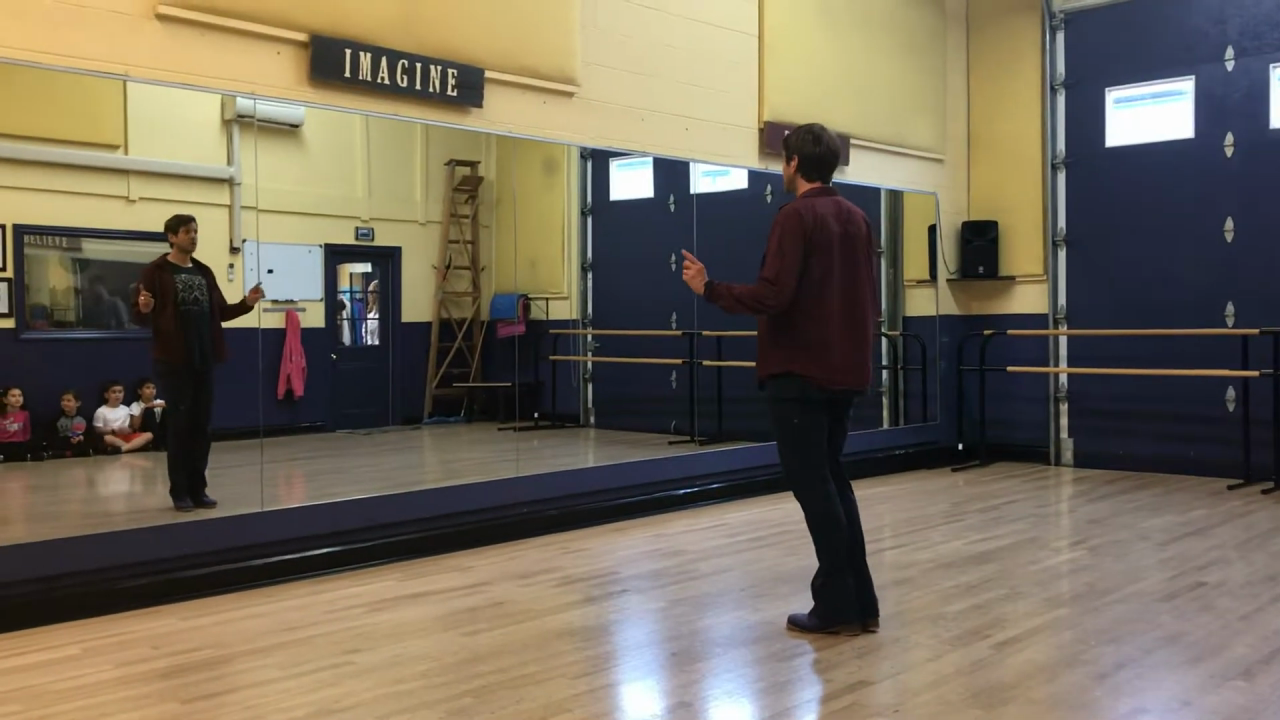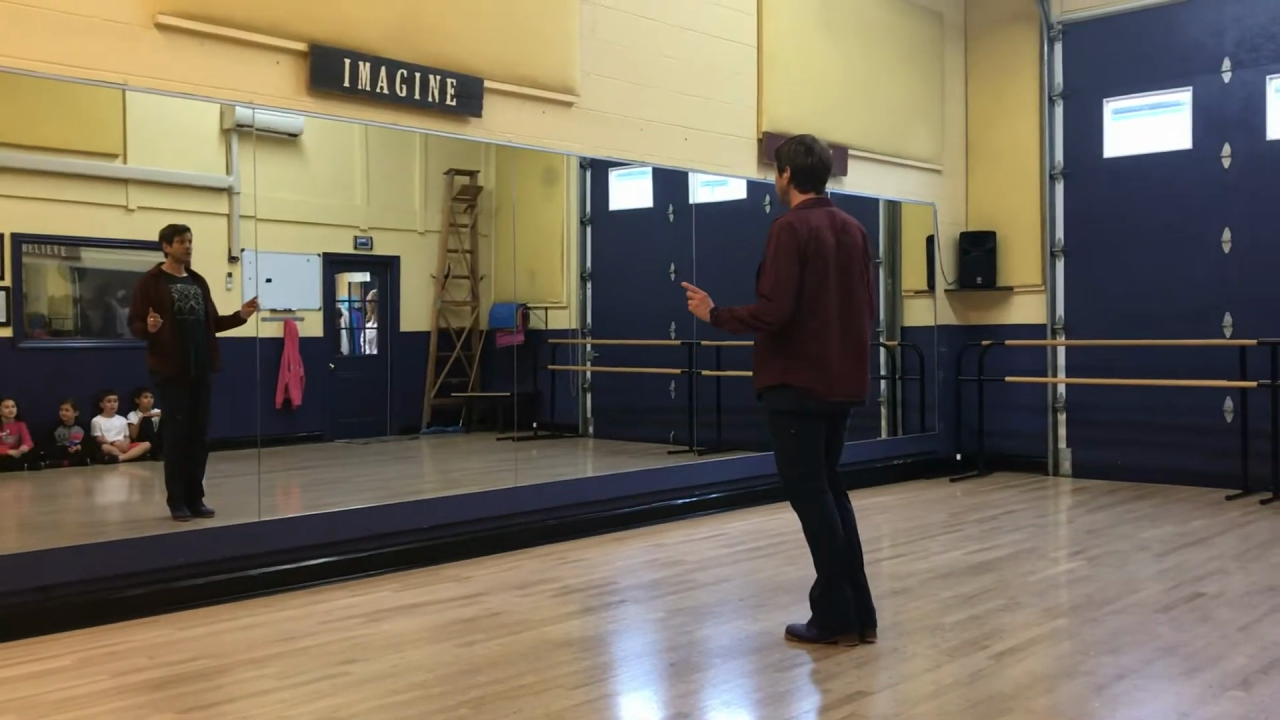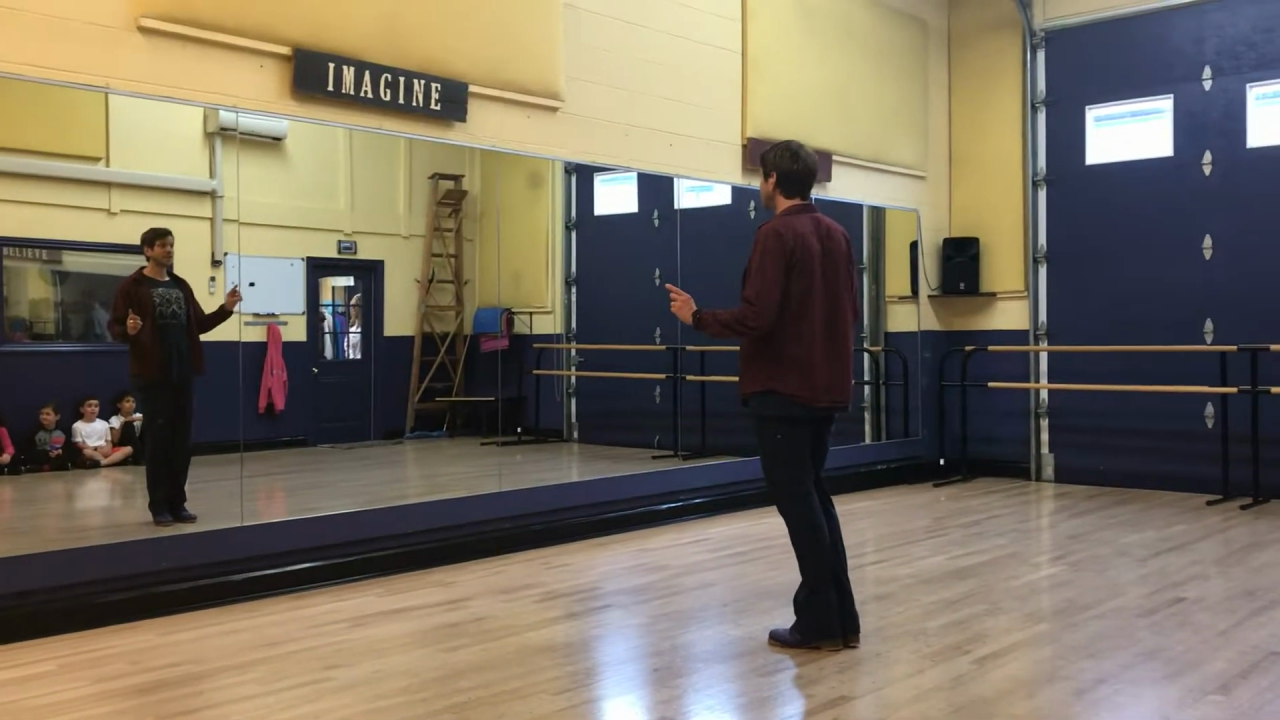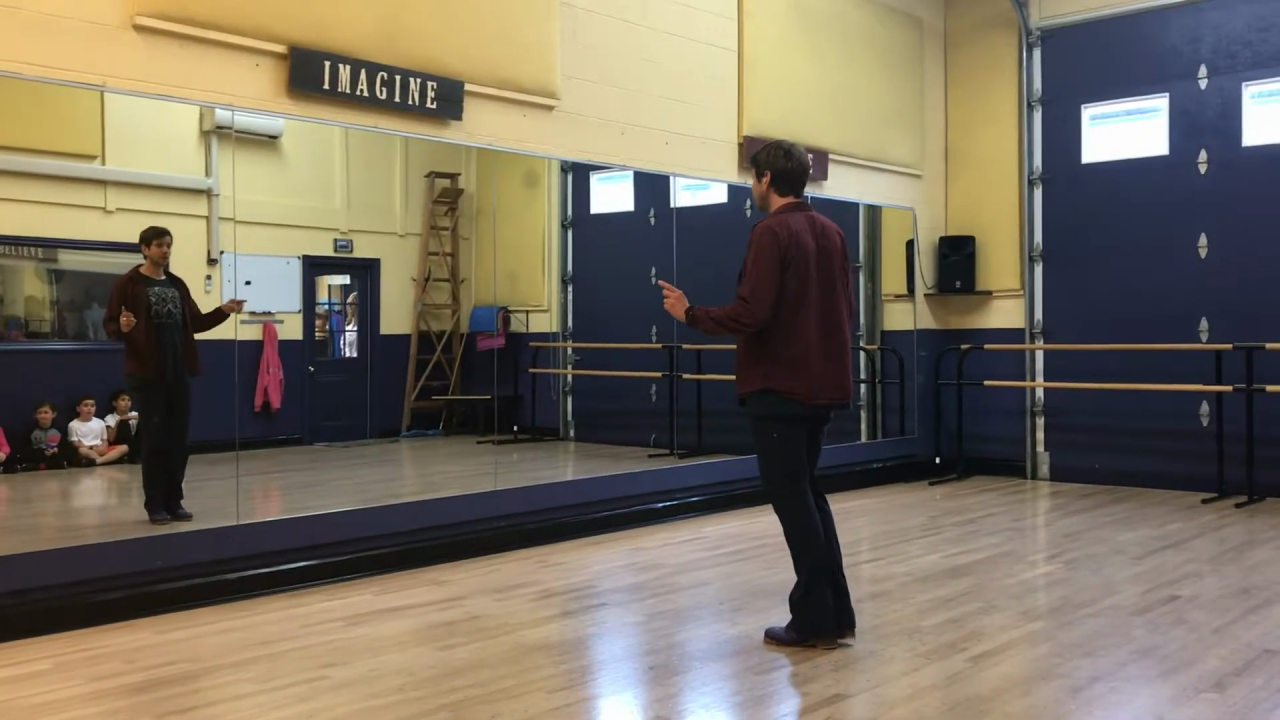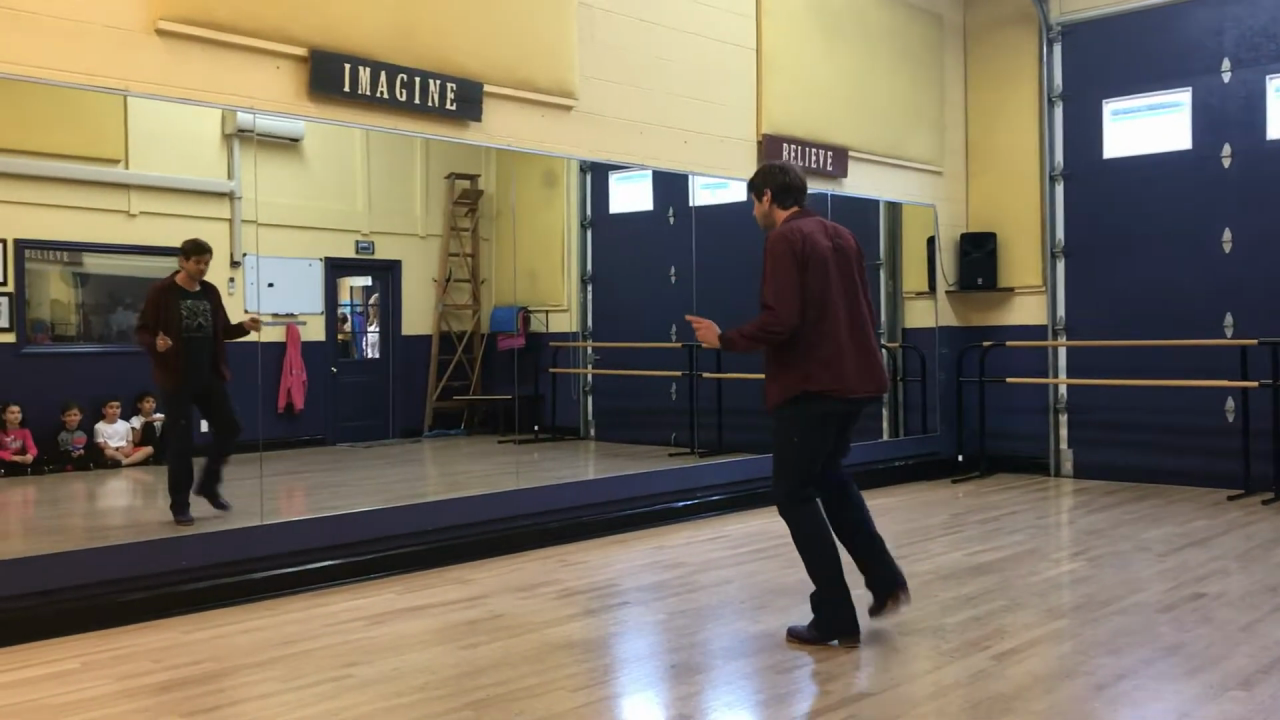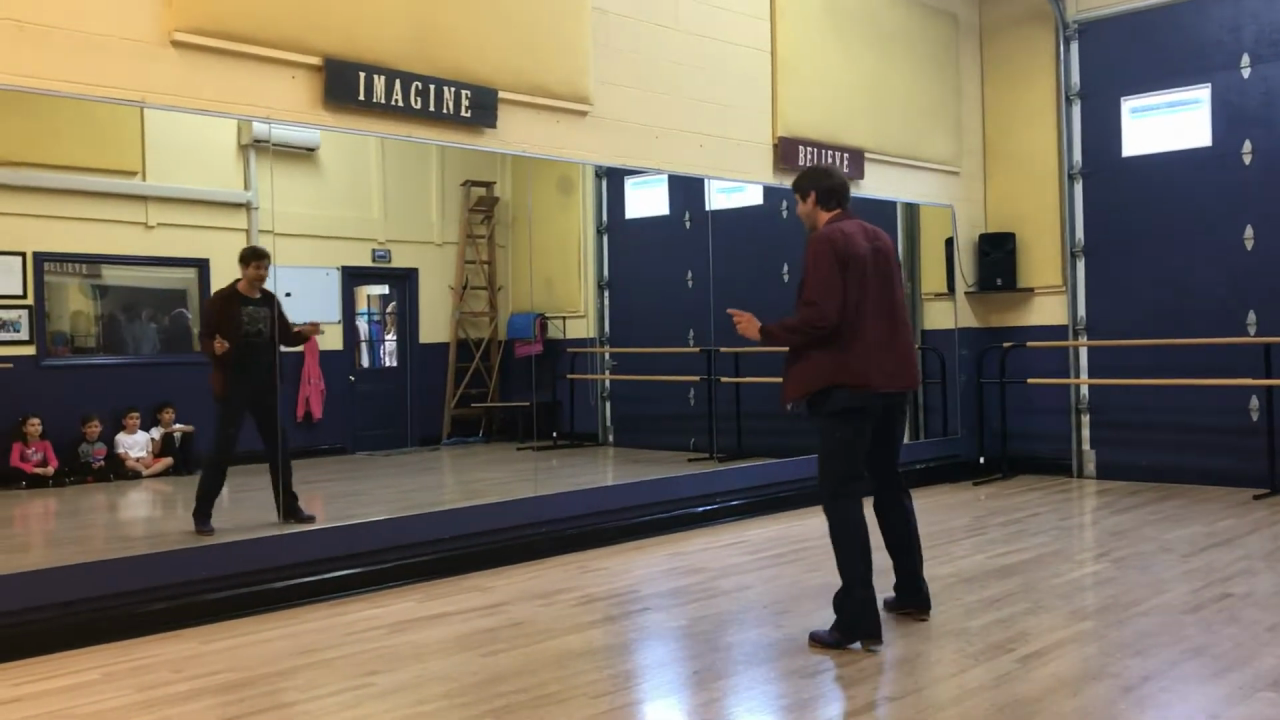
dt=0.5s
person 1, frame 1
left shoulder: (796, 216)
right shoulder: (857, 219)
left elbow: (773, 295)
left wrist: (708, 288)
left hip: (798, 373)
right hip: (845, 372)
left knee: (812, 485)
right knee: (831, 479)
left ankle: (836, 606)
right ankle: (860, 602)
person 1, frame 2
left shoulder: (791, 228)
right shoulder: (853, 229)
left elbow: (773, 311)
right elbow: (865, 308)
left wrist: (714, 315)
left hip: (796, 384)
right hip: (840, 382)
left knee: (809, 495)
right knee: (829, 489)
left ankle: (835, 617)
right ankle: (857, 613)
person 1, frame 3
left shoulder: (776, 234)
right shoulder: (837, 235)
left elbow: (757, 316)
right elbow: (849, 312)
left wrist: (697, 317)
left hip: (782, 390)
right hip: (826, 388)
left knee: (796, 501)
right knee: (814, 496)
left ankle: (819, 622)
right ankle: (841, 618)
person 1, frame 4
left shoulder: (772, 232)
right shoulder: (832, 233)
left elbow: (751, 313)
right elbow: (844, 308)
left wrist: (689, 313)
left hip: (779, 387)
right hip: (823, 383)
left knee: (792, 500)
right knee: (807, 493)
left ankle: (814, 621)
right ankle: (836, 612)
person 1, frame 5
left shoulder: (784, 240)
right shoulder: (842, 236)
left elbow: (779, 321)
left wrist: (723, 339)
left hip: (810, 385)
right hip: (859, 379)
left knee: (795, 496)
right knee: (829, 477)
left ankle: (835, 618)
right ankle: (884, 580)
person 1, frame 6
left shoulder: (825, 241)
right shoulder: (880, 239)
left elbow: (820, 317)
left wrist: (764, 332)
left hip: (847, 384)
right hip: (893, 380)
left knee: (841, 495)
right knee: (888, 485)
left ankle: (858, 619)
right ankle: (911, 593)
person 2, frame 1
left shoulder: (203, 272)
right shoulder: (156, 272)
left elbow: (220, 312)
right elbow: (138, 314)
left wrist: (247, 303)
right wrist: (144, 309)
left hip: (204, 359)
right hip: (173, 361)
left knee: (201, 425)
right knee: (179, 424)
left ankle: (197, 488)
right ankle: (180, 492)
person 2, frame 2
left shoulder: (198, 282)
right shoulder: (151, 282)
left elbow: (212, 323)
right elbow: (134, 324)
left wrist: (240, 316)
right wrist: (148, 328)
left hip: (201, 369)
right hip: (170, 371)
left knee: (198, 435)
right knee: (176, 434)
left ankle: (195, 498)
right ankle: (177, 501)
person 2, frame 3
left shoulder: (181, 285)
right shoulder: (133, 286)
left elbow: (199, 324)
right elbow: (115, 327)
left wrist: (226, 309)
right wrist: (129, 330)
left hip: (183, 373)
right hip: (152, 375)
left knee: (181, 439)
right knee: (159, 439)
left ankle: (177, 503)
right ankle: (159, 506)
person 2, frame 4
left shoulder: (177, 284)
right shoulder: (128, 284)
left elbow: (195, 323)
right elbow: (109, 325)
left wrist: (223, 311)
right wrist: (122, 328)
left hip: (179, 372)
right hip: (147, 373)
left knee: (179, 437)
right knee: (155, 437)
left ankle: (173, 501)
right ankle: (155, 505)
person 2, frame 5
left shoulder: (211, 293)
right shoulder: (161, 293)
left elbow: (222, 331)
right elbow: (142, 331)
left wrist: (243, 327)
right wrist: (156, 345)
left hip: (210, 375)
right hip: (176, 378)
left knee: (230, 427)
right knee: (181, 441)
left ankle: (208, 484)
right ankle: (180, 506)
person 2, frame 6
left shoulder: (270, 300)
right shoulder: (223, 300)
left elbow: (283, 337)
right elbow: (205, 337)
left wrist: (304, 333)
right wrist: (215, 347)
left hip: (265, 386)
right hip: (233, 387)
left knee: (278, 445)
right knee: (223, 449)
left ankle: (288, 508)
right ankle: (202, 514)
